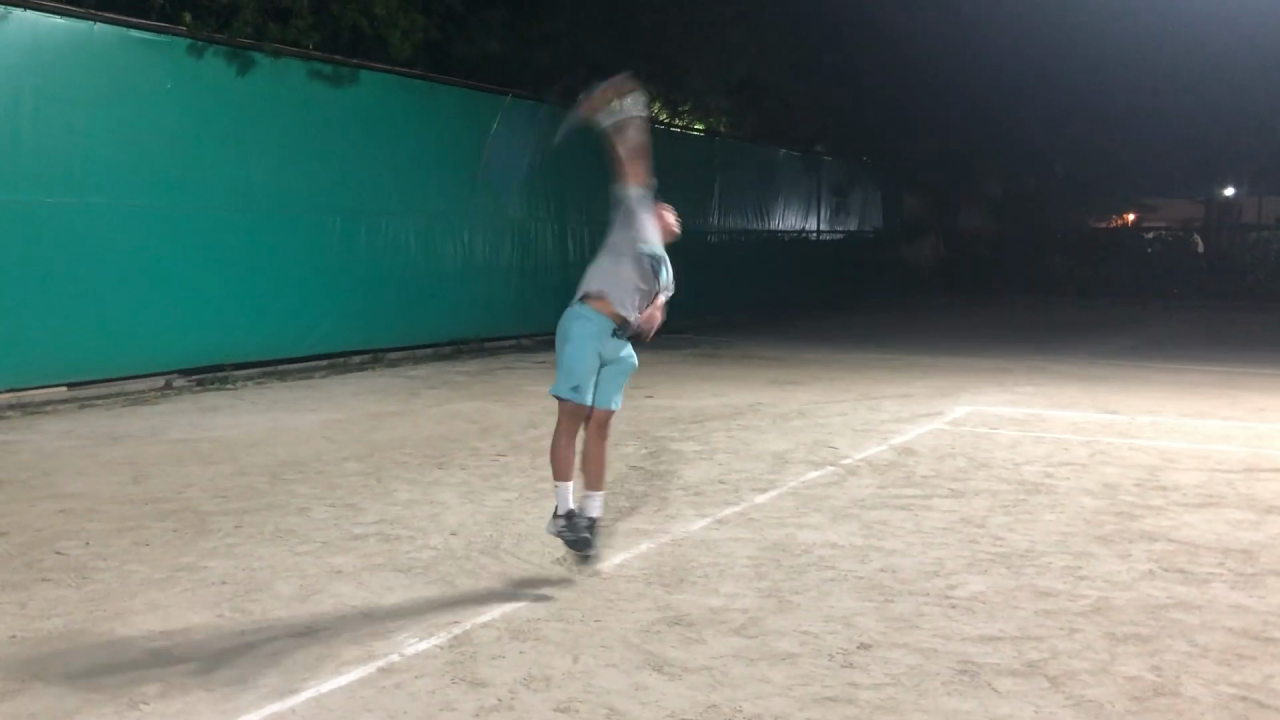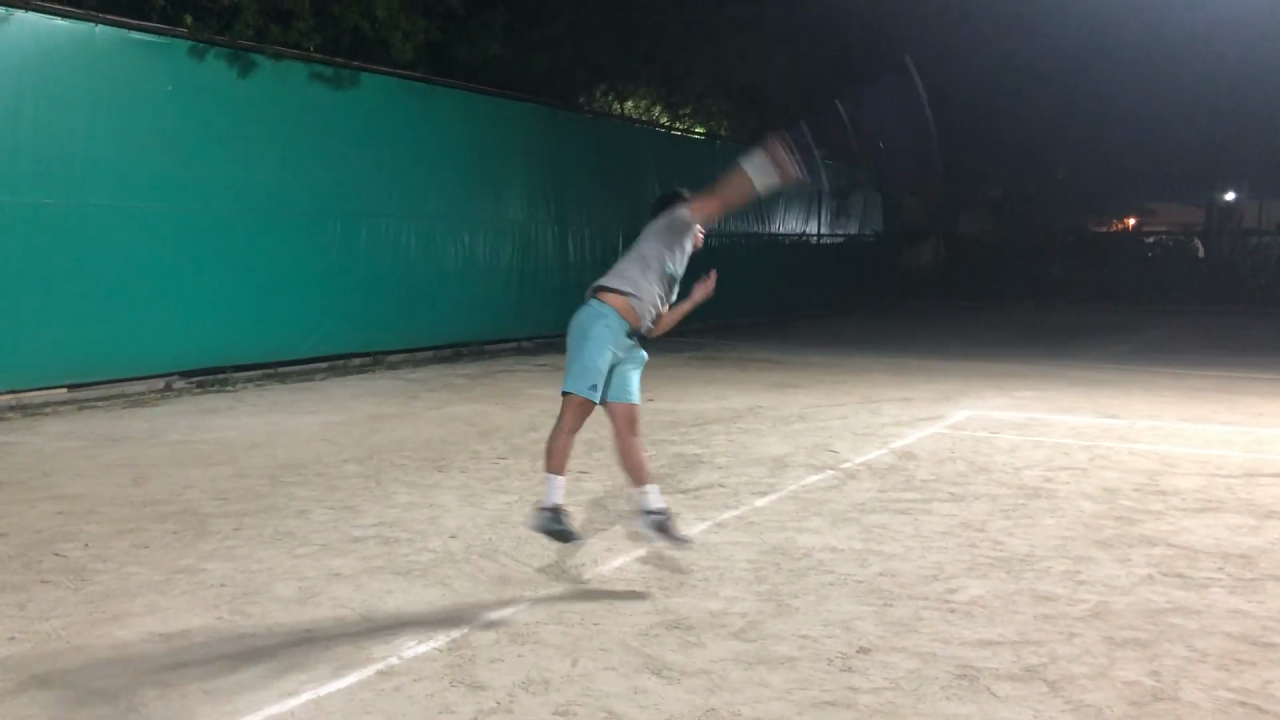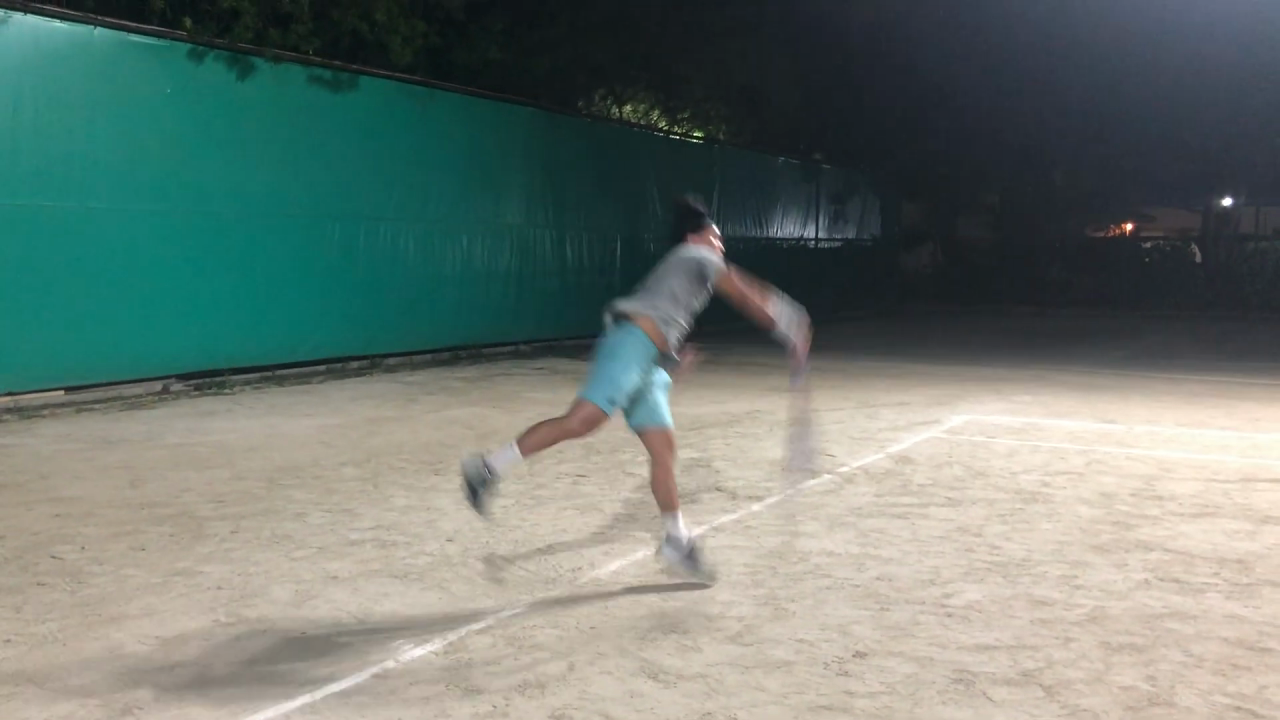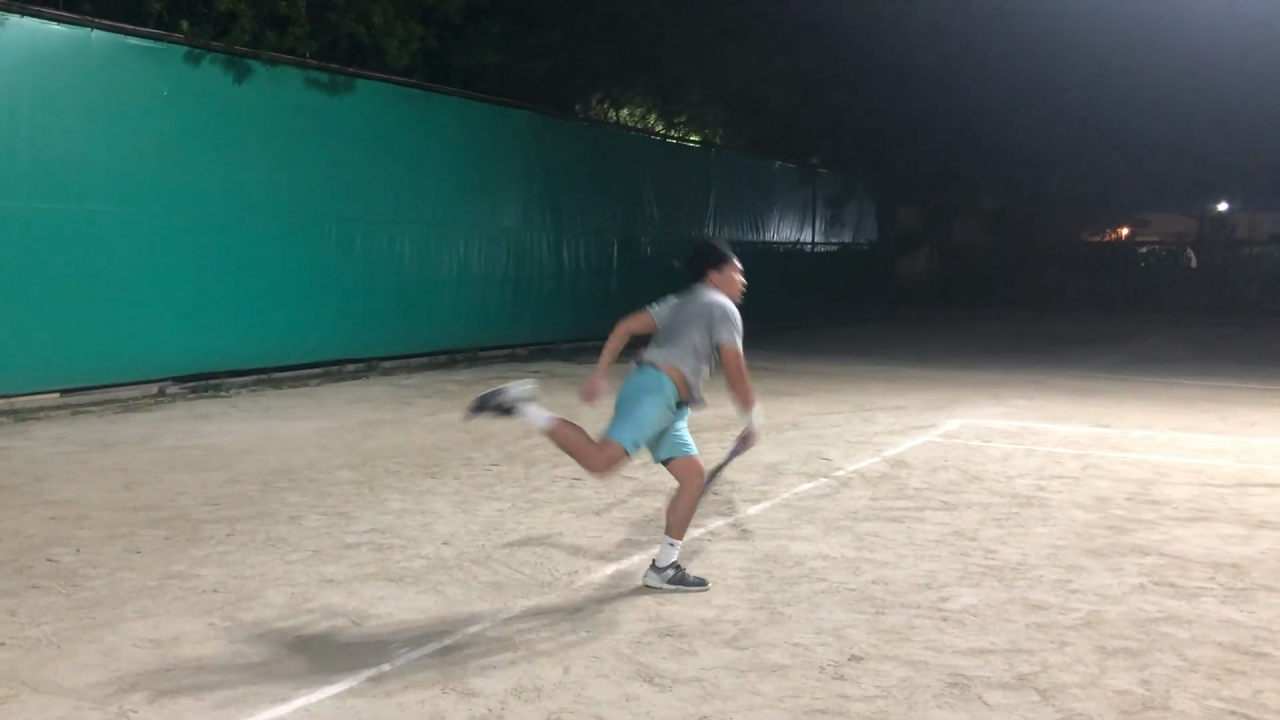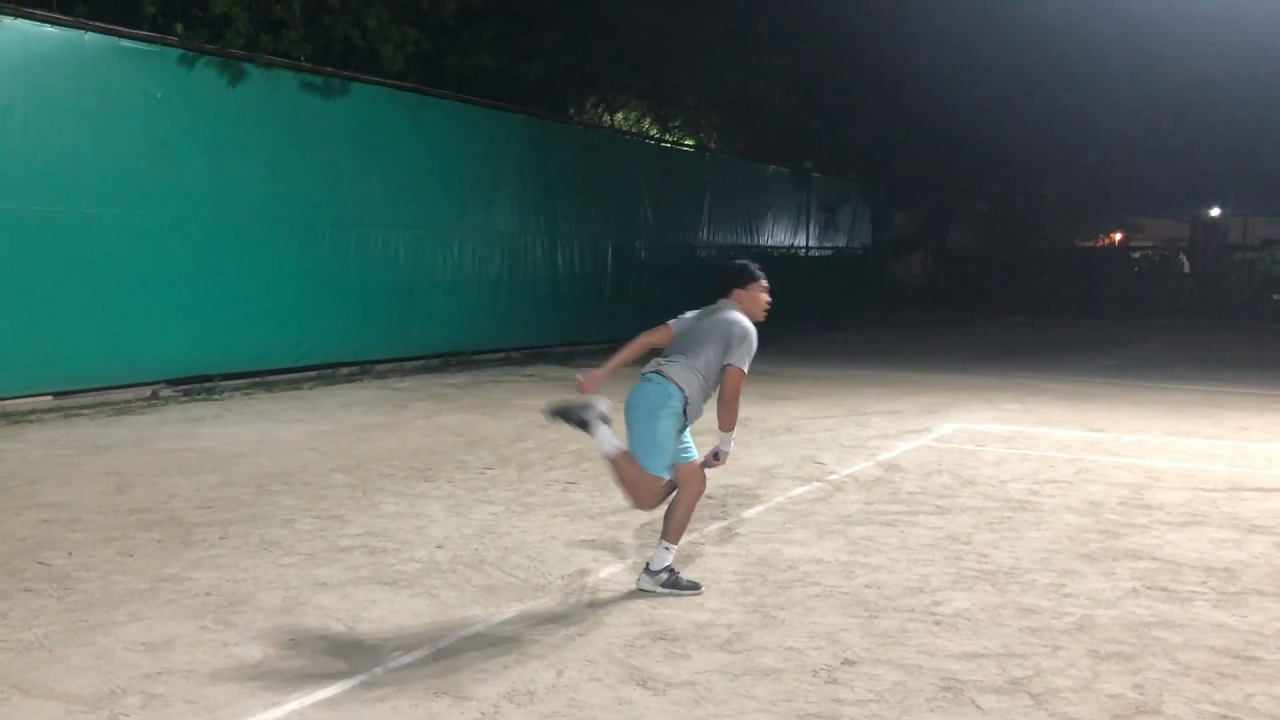
dt=0.1s
person 1, frame 1
left shoulder: (662, 269)
right shoulder: (638, 217)
left elbow: (652, 317)
right elbow: (634, 168)
left wrist: (652, 316)
right wrist: (628, 119)
left hip: (618, 341)
right hip: (587, 324)
left knee: (599, 429)
right knee: (570, 418)
left ankle: (590, 516)
right ankle: (565, 512)
person 1, frame 2
left shoulder: (668, 281)
right shoulder: (671, 226)
left elbow: (655, 326)
right elbow: (711, 203)
left wrist: (694, 298)
right wrist: (757, 167)
left hip: (625, 339)
right hip: (601, 320)
left knee: (627, 424)
right knee: (574, 414)
left ankle: (652, 511)
right ankle: (550, 507)
person 1, frame 3
right shoulder: (698, 256)
right elbow: (742, 291)
left wrist: (668, 354)
right wrist: (788, 322)
left hip: (646, 361)
right hip: (636, 343)
left knee: (664, 448)
right knee: (580, 421)
left ankle: (677, 543)
right ankle: (489, 467)
person 1, frame 4
left shoulder: (679, 303)
right shoulder: (721, 310)
left elbow: (627, 325)
right elbow: (735, 371)
left wrist: (601, 373)
right wrist: (753, 418)
left hip: (667, 404)
right hip: (654, 390)
left knee: (694, 478)
right knee: (598, 460)
left ankle: (665, 565)
right ankle: (521, 400)
person 1, frame 5
left shoulder: (702, 316)
right shoulder: (743, 329)
left elbow: (646, 339)
right elbow: (729, 392)
left wrist: (602, 372)
right wrist: (725, 443)
left hip: (665, 401)
right hip: (661, 401)
left knee: (692, 484)
right knee: (646, 495)
left ankle: (658, 570)
right ankle: (594, 420)
